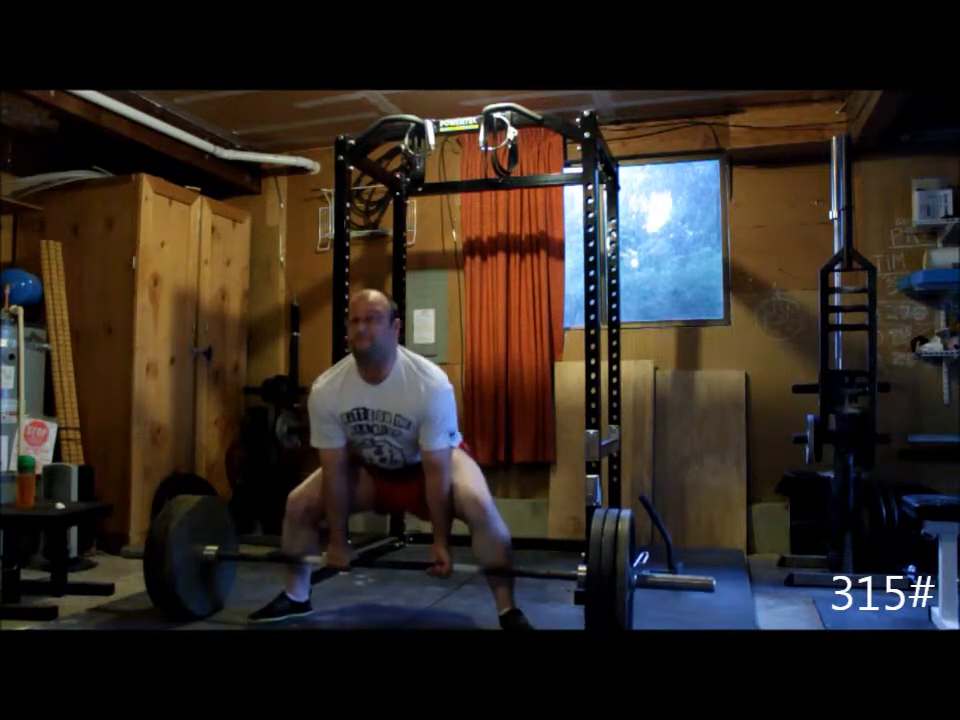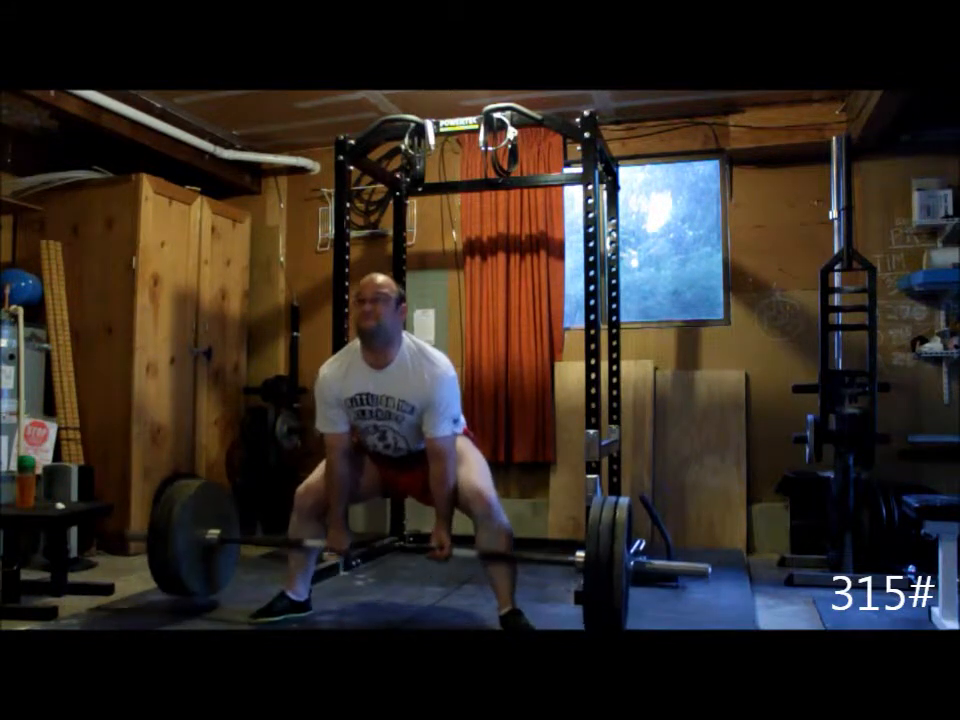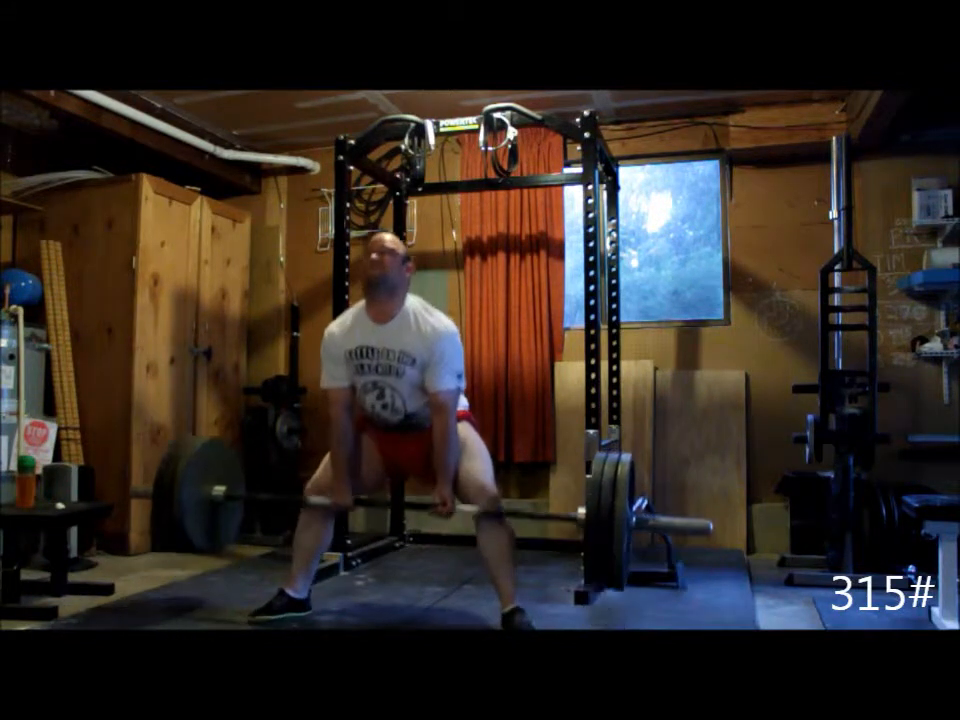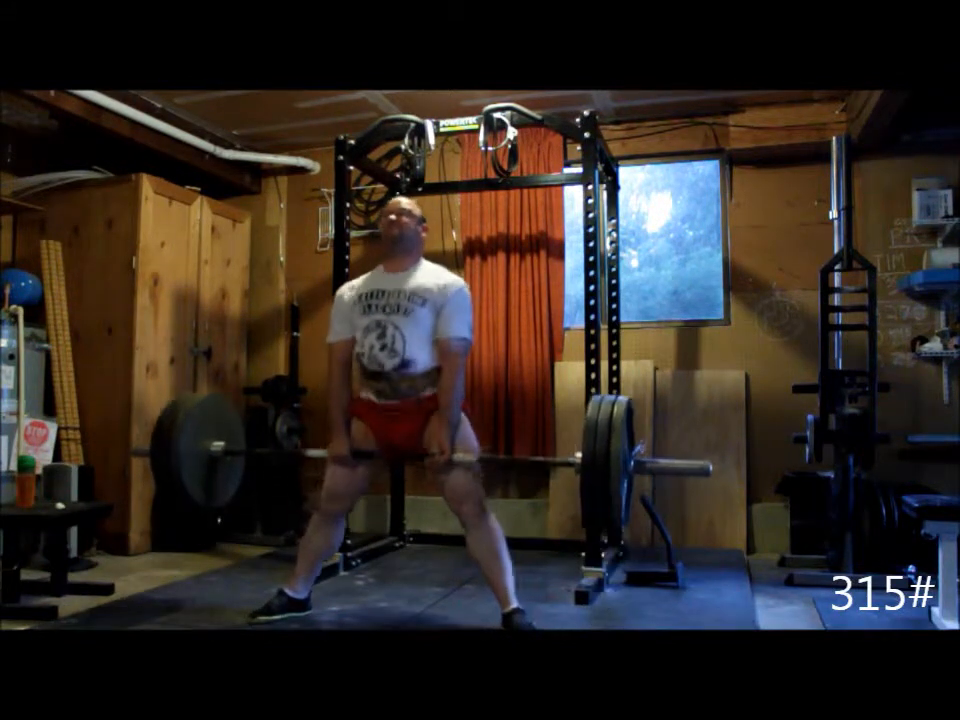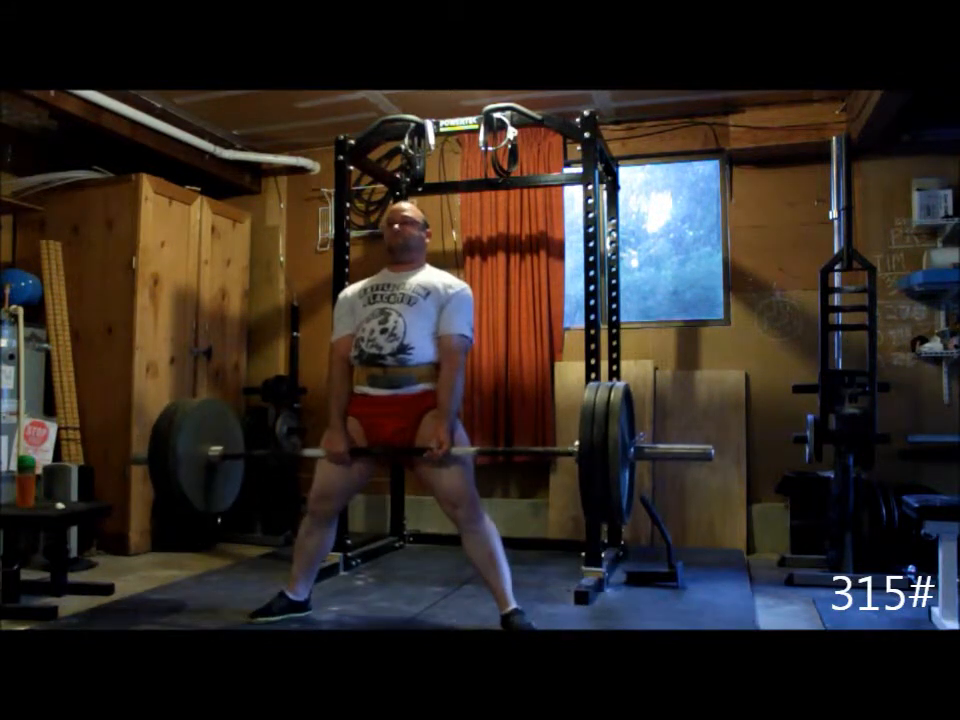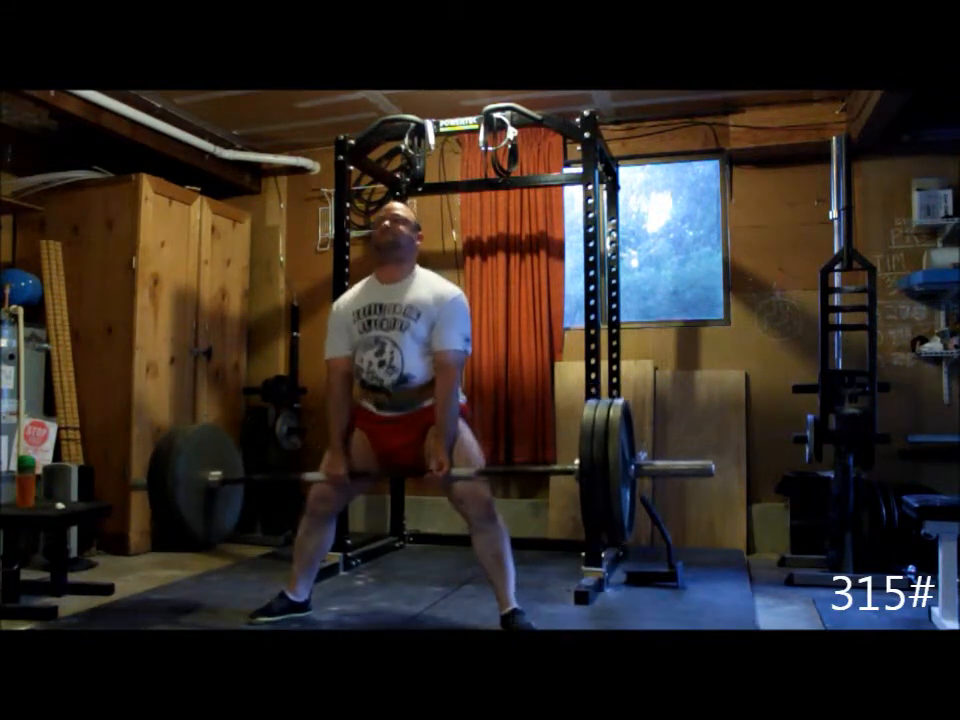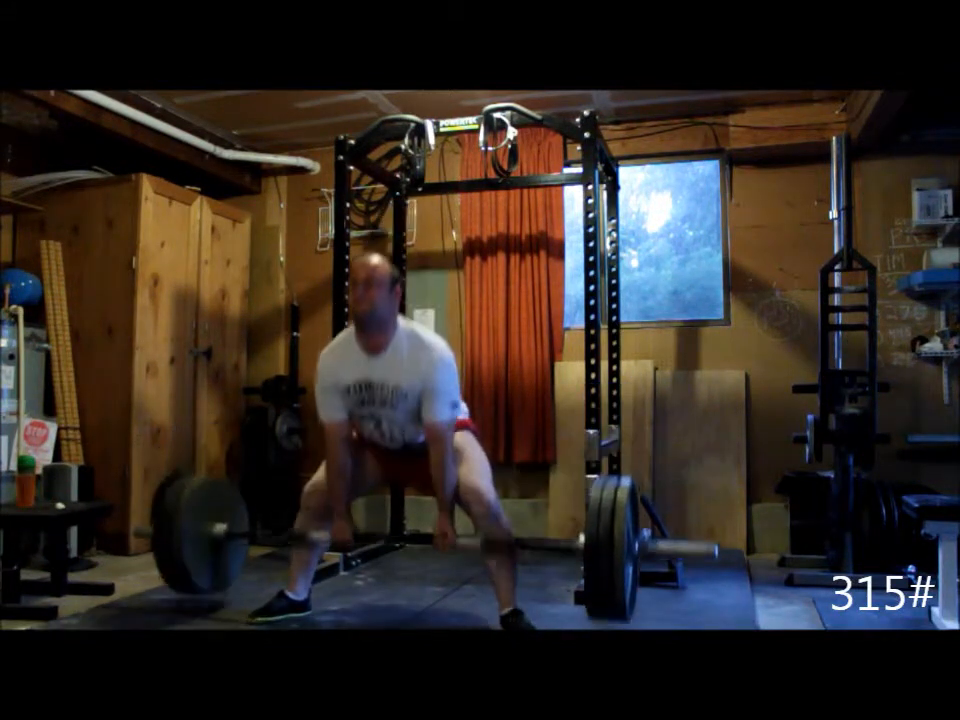
dt=0.4s
person 1, frame 1
left shoulder: (430, 384)
right shoulder: (326, 389)
left elbow: (436, 470)
right elbow: (335, 470)
left wrist: (440, 542)
right wrist: (337, 541)
left hip: (433, 461)
right hip: (371, 468)
left knee: (479, 507)
right knee: (298, 505)
left ankle: (508, 611)
right ankle: (295, 596)
person 1, frame 2
left shoulder: (434, 371)
right shoulder: (333, 375)
left elbow: (440, 456)
right elbow: (339, 454)
left wrist: (442, 526)
right wrist: (337, 524)
left hip: (441, 445)
right hip: (374, 452)
left knee: (483, 501)
right knee: (306, 499)
left ankle: (509, 612)
right ankle: (295, 596)
person 1, frame 3
left shoulder: (436, 329)
right shoulder: (339, 332)
left elbow: (443, 412)
right elbow: (341, 412)
left wrist: (445, 482)
right wrist: (341, 482)
left hip: (440, 423)
right hip: (377, 429)
left knee: (485, 499)
right knee: (316, 495)
left ankle: (511, 610)
right ankle: (295, 594)
person 1, frame 4
left shoulder: (447, 286)
right shoulder: (351, 292)
left elbow: (453, 363)
right elbow: (339, 365)
left wrist: (446, 430)
right wrist: (339, 432)
left hip: (430, 406)
right hip: (371, 409)
left knee: (471, 505)
right knee: (331, 503)
left ankle: (512, 610)
right ankle: (295, 595)
person 1, frame 5
left shoulder: (449, 288)
right shoulder: (354, 294)
left elbow: (454, 359)
right elbow: (340, 361)
left wrist: (444, 423)
right wrist: (336, 427)
left hip: (422, 406)
right hip: (363, 407)
left knee: (466, 510)
right knee: (321, 504)
left ankle: (510, 610)
right ankle: (295, 595)
person 1, frame 6
left shoulder: (443, 295)
right shoulder: (347, 304)
left elbow: (449, 374)
right elbow: (338, 378)
left wrist: (443, 444)
right wrist: (336, 450)
left hip: (428, 416)
right hip: (371, 419)
left knee: (479, 505)
right knee: (320, 502)
left ankle: (511, 611)
right ankle: (295, 596)
person 1, frame 7
left shoulder: (430, 354)
right shoulder: (332, 359)
left elbow: (439, 440)
right elbow: (338, 441)
left wrist: (444, 514)
right wrist: (340, 514)
left hip: (442, 436)
right hip: (375, 445)
left knee: (483, 502)
right knee: (315, 497)
left ankle: (510, 613)
right ankle: (295, 596)
